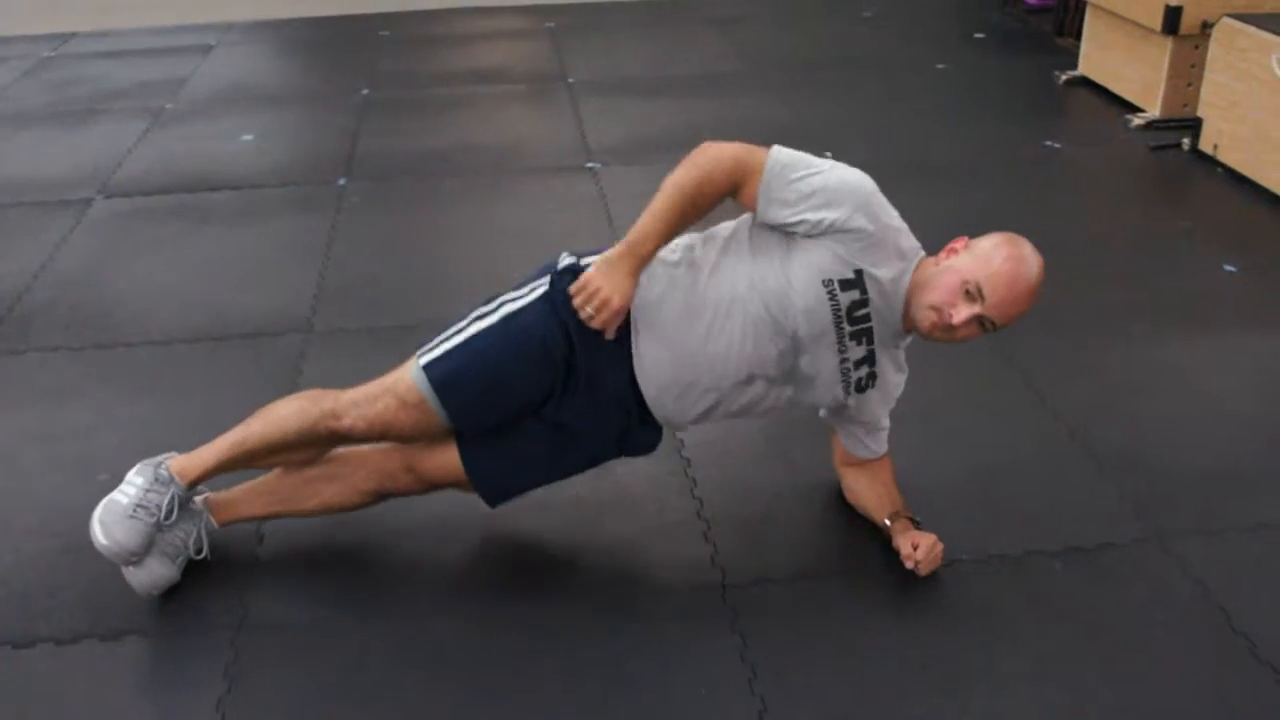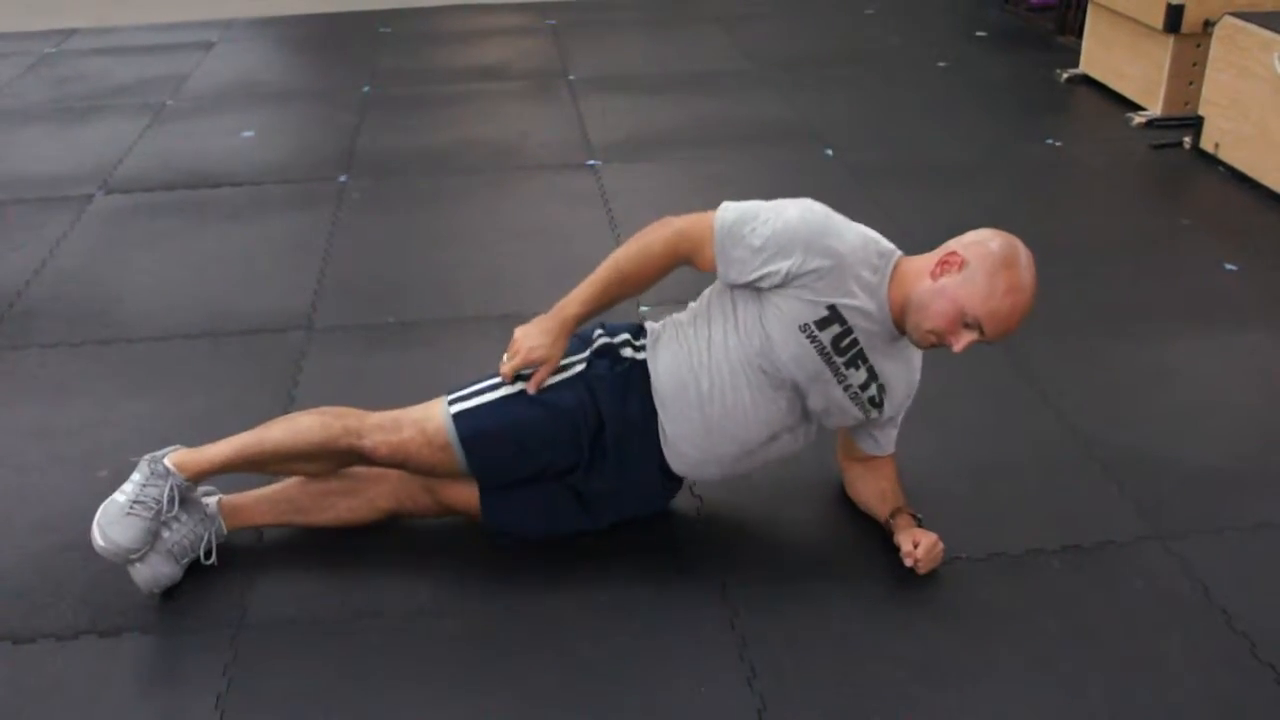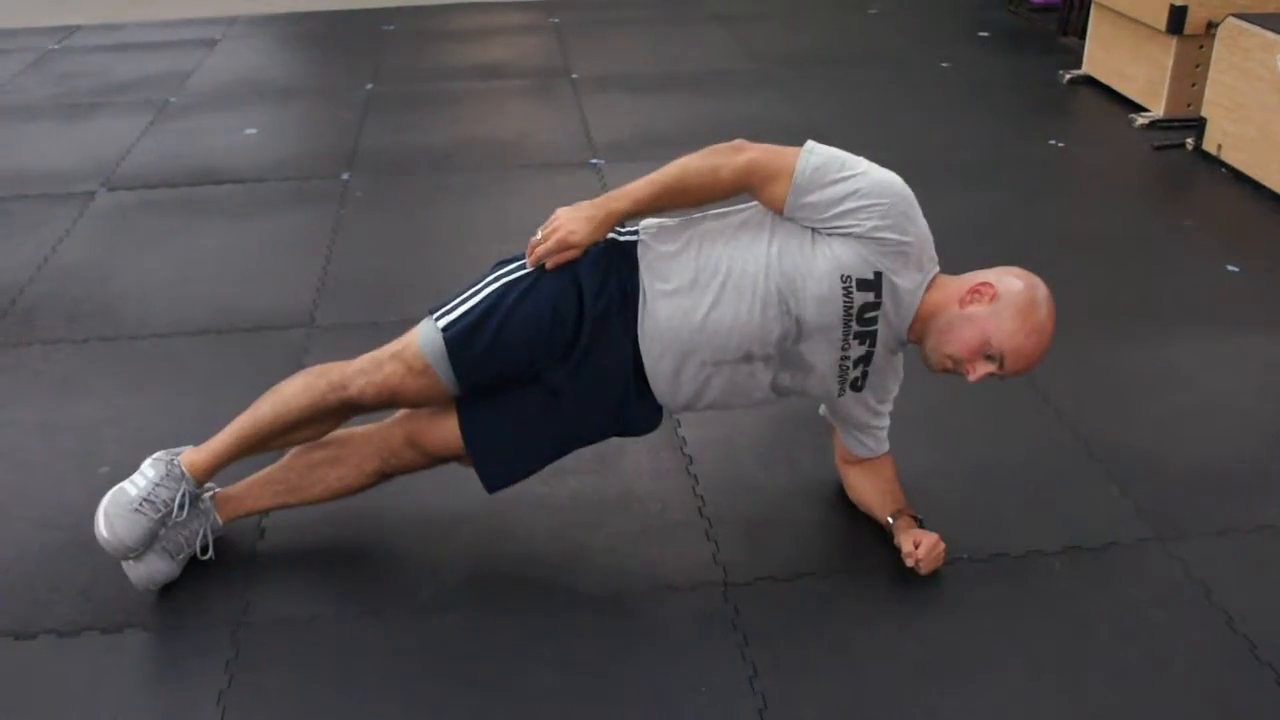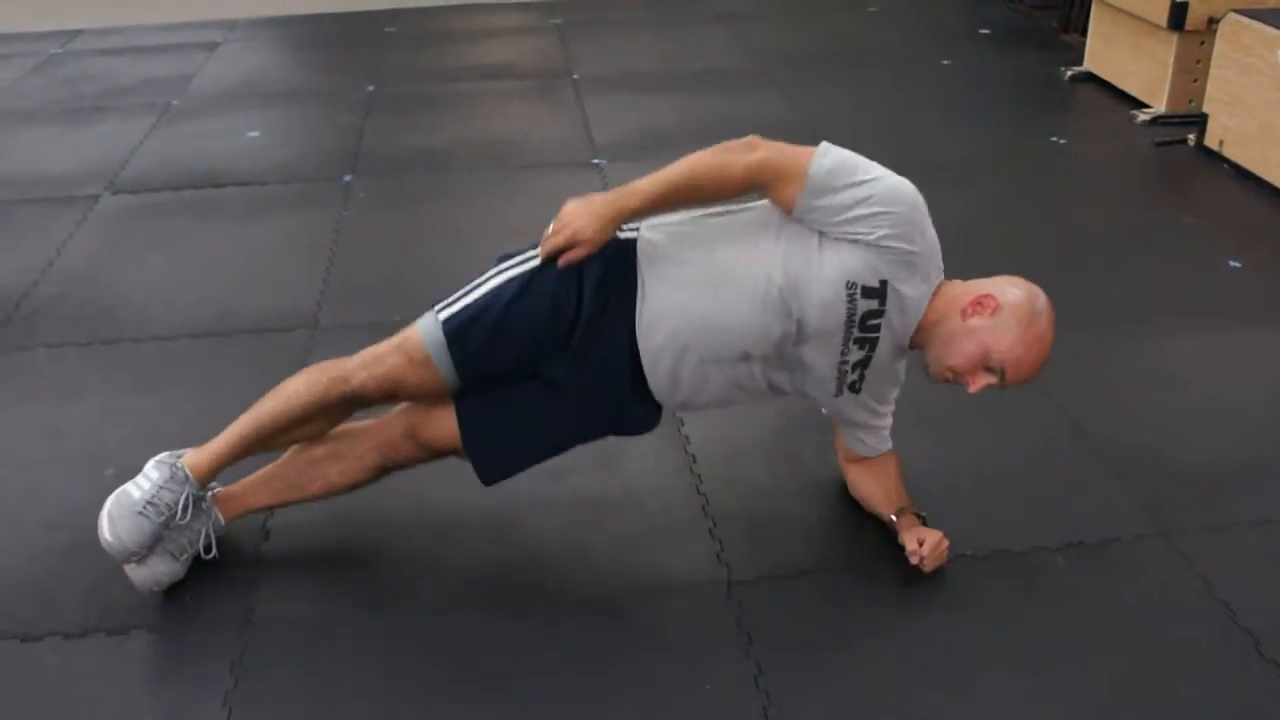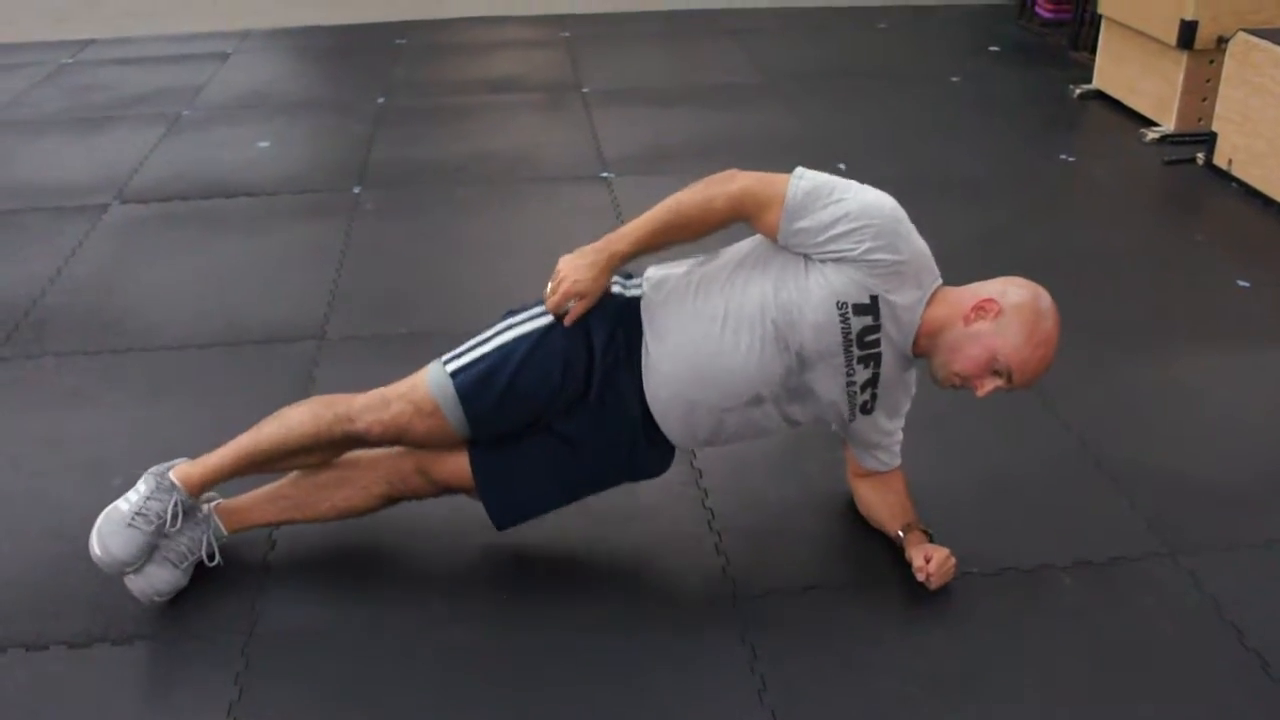
dt=1s
person 1, frame 1
left shoulder: (879, 371)
right shoulder: (863, 218)
left elbow: (859, 462)
right elbow: (721, 159)
left wrist: (903, 528)
right wrist: (626, 256)
left hip: (616, 408)
right hip: (583, 323)
left knee: (408, 471)
right knee: (366, 417)
left ankle: (204, 519)
right ankle: (180, 475)
person 1, frame 2
left shoulder: (898, 375)
right shoulder: (825, 246)
left elbow: (865, 462)
right elbow: (677, 236)
left wrist: (906, 525)
right wrist: (556, 318)
left hip: (641, 476)
right hip: (621, 391)
left knee: (420, 493)
right knee: (391, 440)
left ankle: (210, 519)
right ankle: (181, 469)
person 1, frame 3
left shoulder: (878, 366)
right shoulder: (889, 215)
left elbow: (860, 456)
right elbow: (743, 161)
left wrist: (904, 524)
right wrist: (602, 208)
left hip: (620, 389)
right hip: (602, 290)
left knee: (415, 441)
right knee: (377, 383)
left ankle: (210, 514)
right ankle: (189, 471)
person 1, frame 4
left shoulder: (882, 369)
right shoulder: (896, 219)
left elbow: (863, 452)
right elbow: (757, 158)
left wrist: (907, 521)
right wrist: (615, 204)
left hip: (622, 388)
right hip: (604, 289)
left knee: (414, 436)
right knee: (381, 376)
left ankle: (215, 512)
right ankle: (192, 471)
person 1, frame 5
left shoulder: (890, 387)
right shoulder: (884, 238)
left elbow: (872, 470)
right elbow: (737, 191)
left wrist: (915, 537)
right wrist: (604, 253)
left hip: (634, 433)
right hip: (609, 341)
left knee: (423, 473)
right knee: (390, 420)
left ankle: (212, 528)
right ankle: (185, 483)
